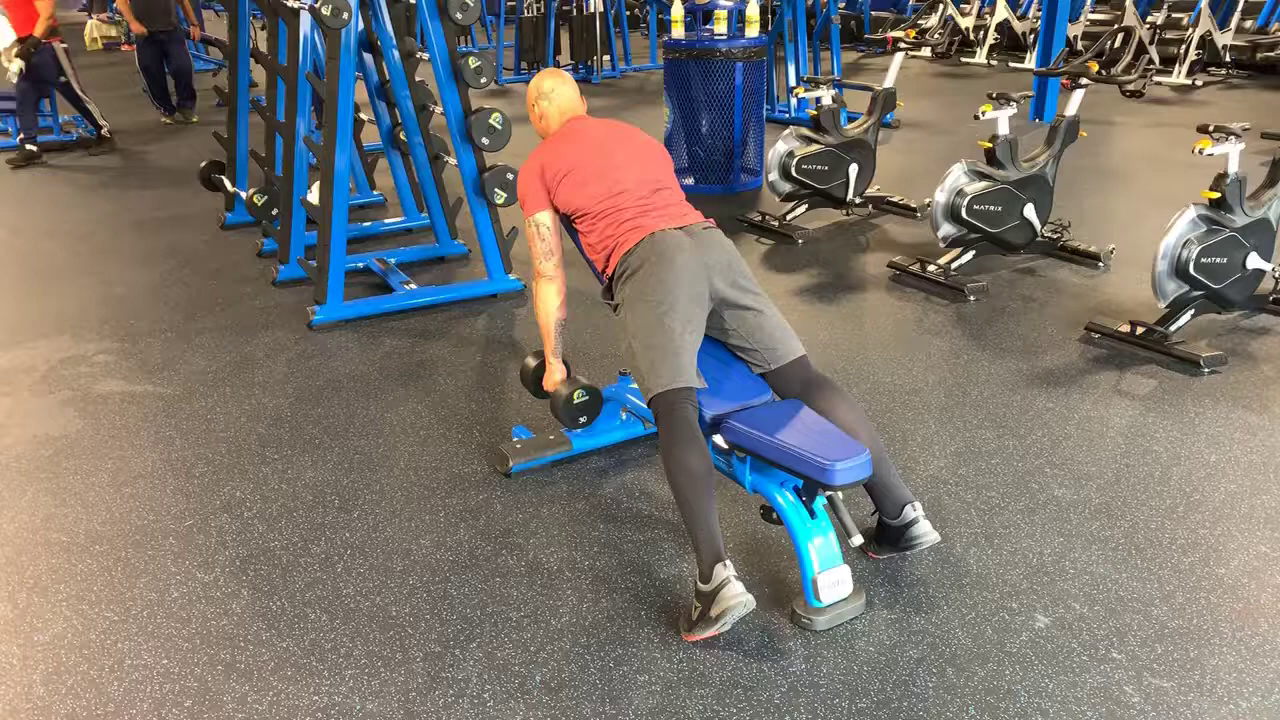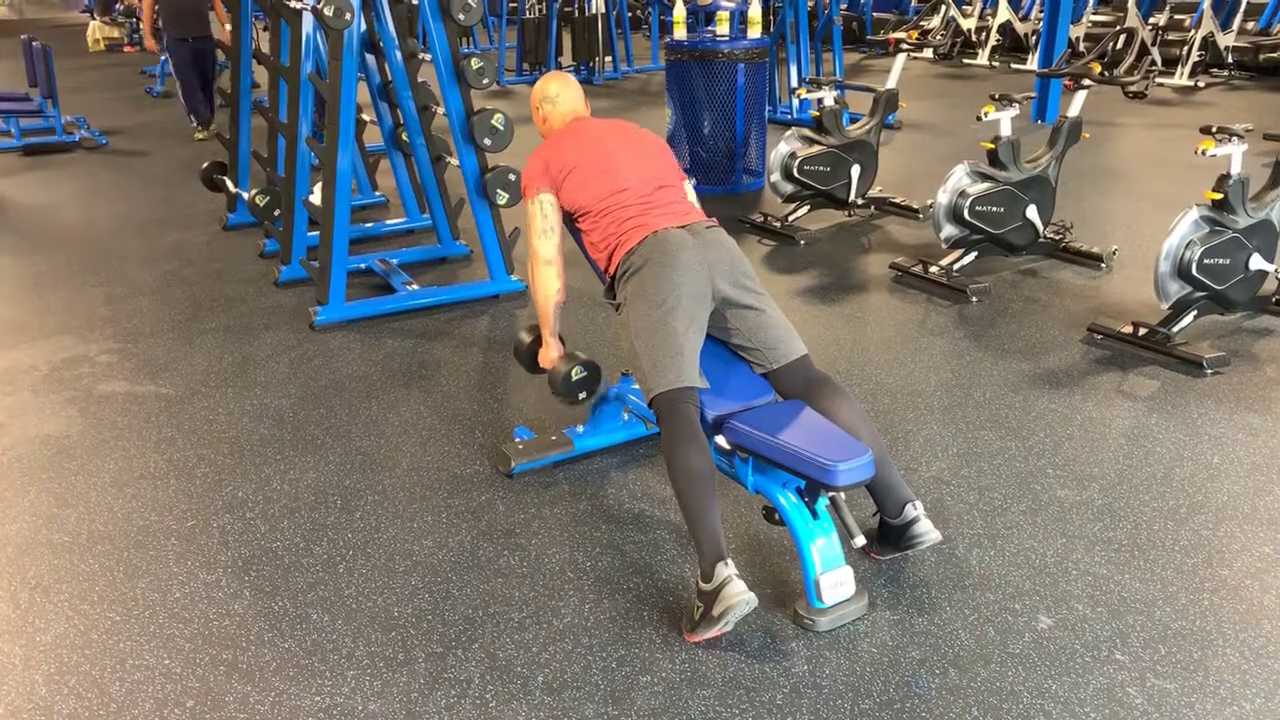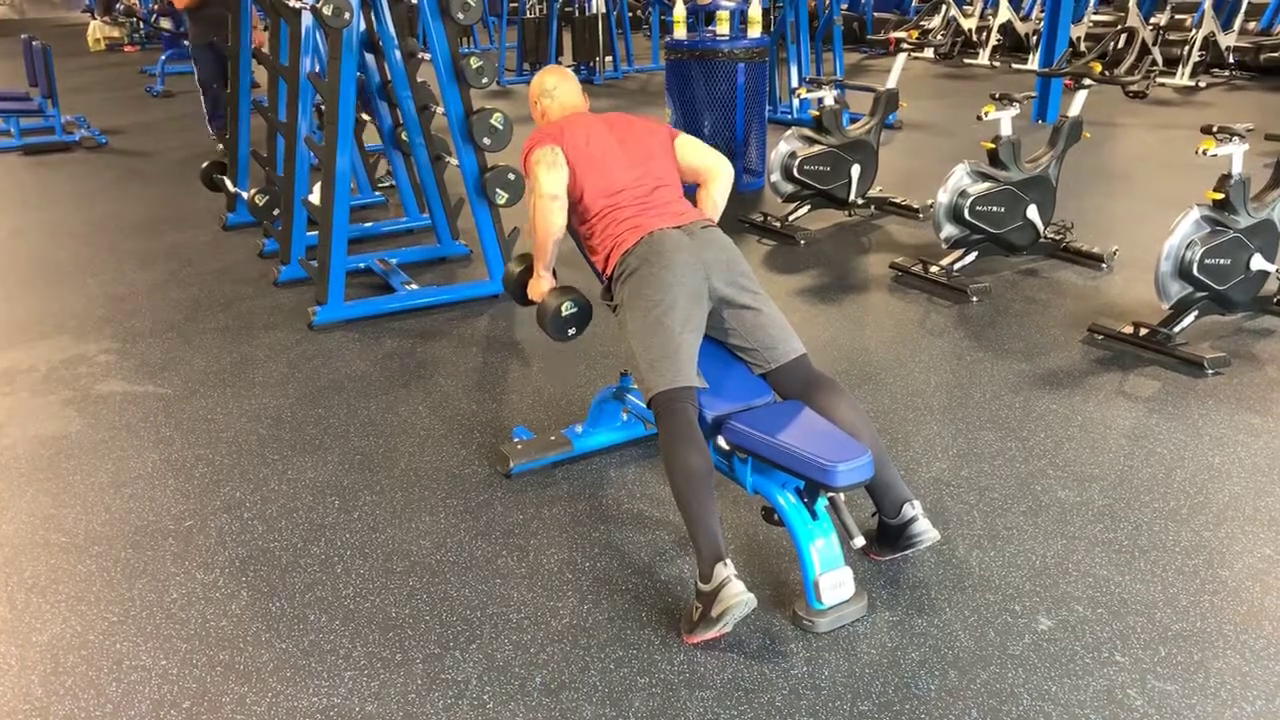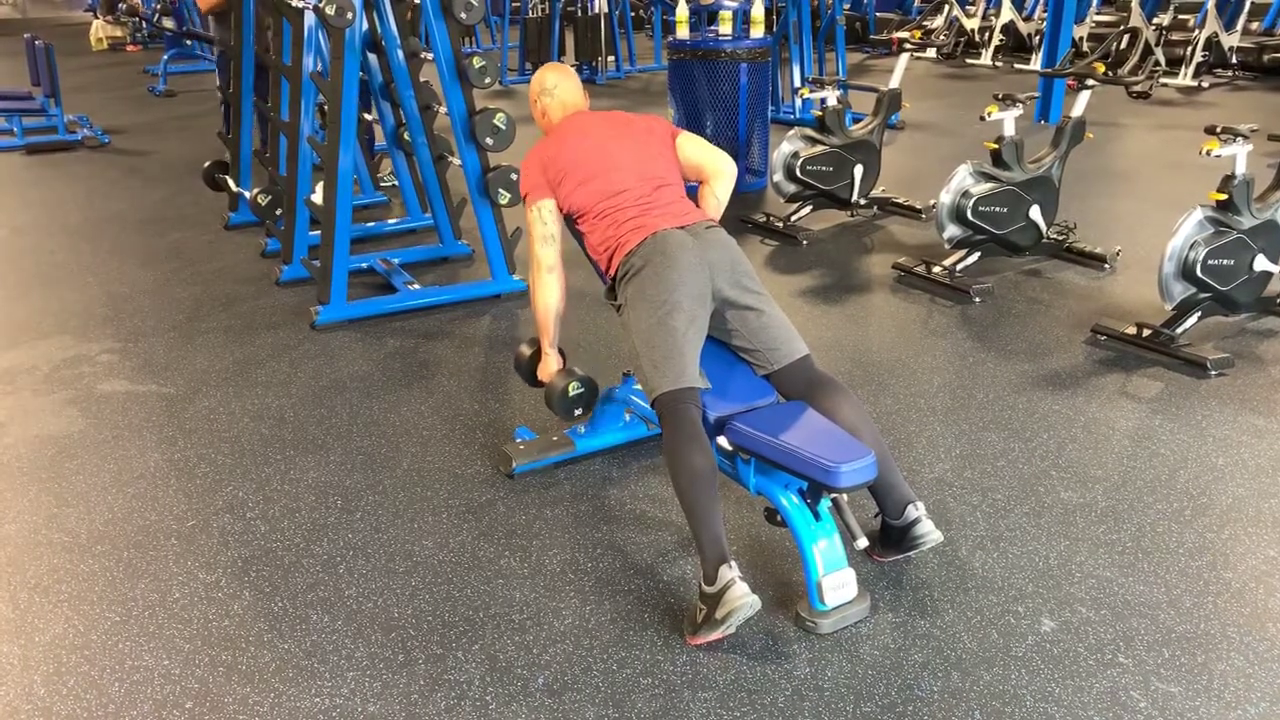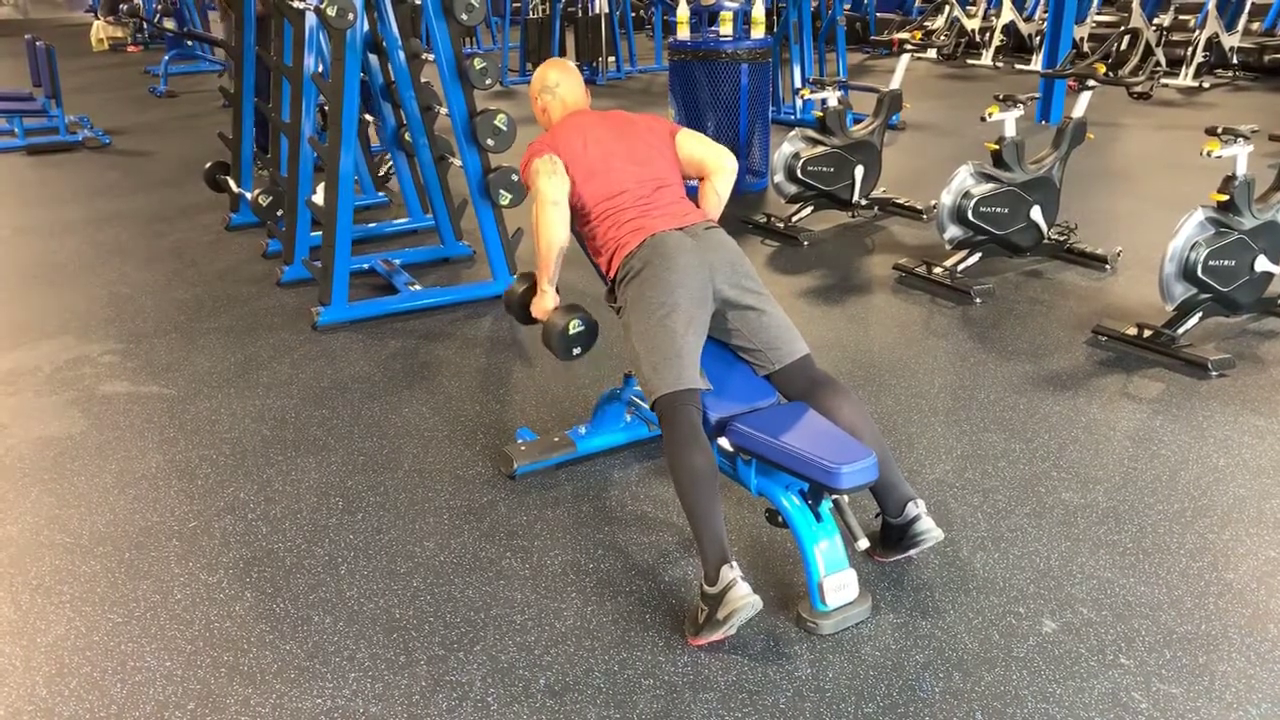
dt=1s
person 1, frame 1
left shoulder: (538, 167)
right shoulder: (639, 136)
left elbow: (550, 275)
left wrist: (554, 361)
left hip: (648, 263)
right hip: (711, 243)
left knee: (674, 409)
right knee: (801, 378)
left ankle: (717, 577)
right ankle: (900, 512)
person 1, frame 2
left shoulder: (543, 158)
right shoulder: (643, 134)
left elbow: (546, 259)
left wrist: (549, 339)
right wrist: (707, 304)
left hip: (651, 260)
right hip: (716, 244)
left knee: (676, 407)
right knee: (803, 377)
left ankle: (718, 576)
right ankle: (902, 512)
person 1, frame 3
left shoulder: (546, 138)
right shoulder: (644, 124)
left elbow: (551, 191)
right elbow: (718, 170)
left wrist: (542, 272)
left hip: (646, 261)
right hip: (711, 243)
left knee: (674, 407)
right knee: (801, 376)
left ankle: (717, 577)
right ankle: (901, 511)
person 1, frame 4
left shoulder: (541, 158)
right shoulder: (646, 122)
left elbow: (548, 266)
right elbow: (722, 169)
left wrist: (549, 350)
left hip: (650, 262)
right hip: (715, 242)
left knee: (678, 409)
right knee: (805, 377)
left ankle: (721, 579)
right ankle: (904, 512)
person 1, frame 5
left shoulder: (545, 146)
right shoulder: (646, 122)
left elbow: (553, 195)
right elbow: (722, 164)
left wrist: (546, 287)
left hip: (649, 263)
right hip: (714, 244)
left knee: (679, 411)
right knee: (805, 377)
left ankle: (722, 580)
right ankle: (904, 511)
